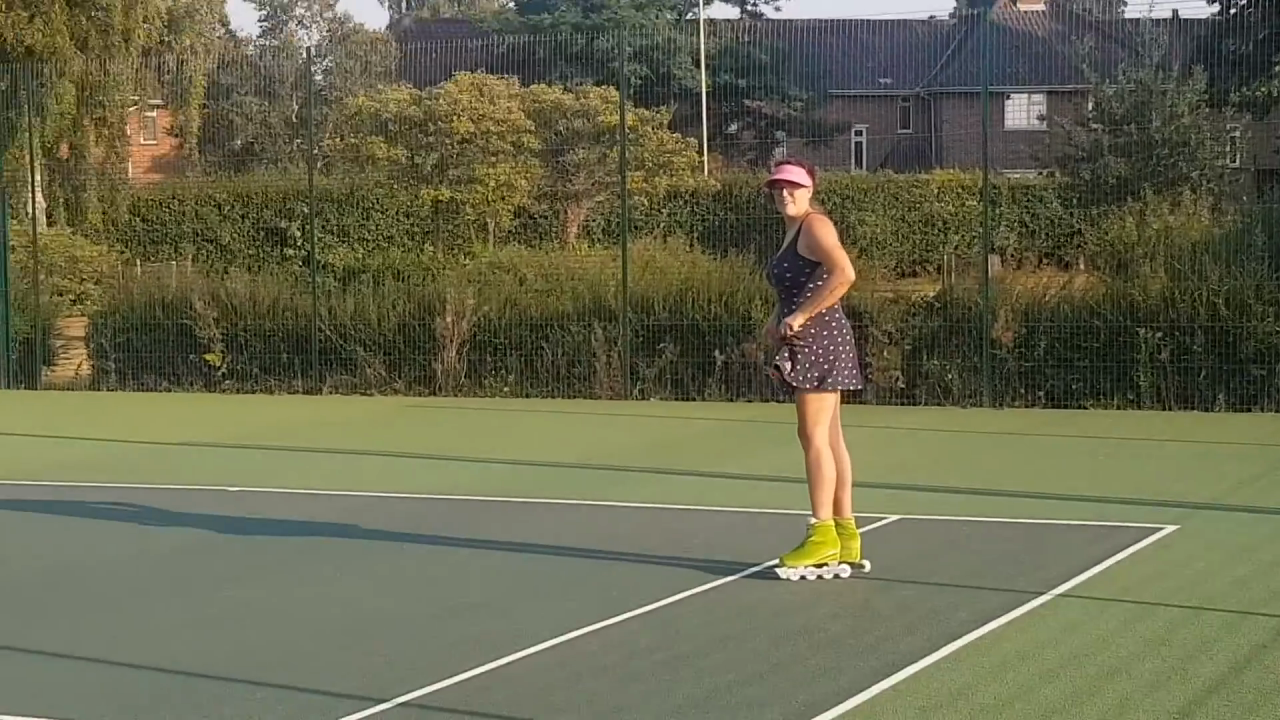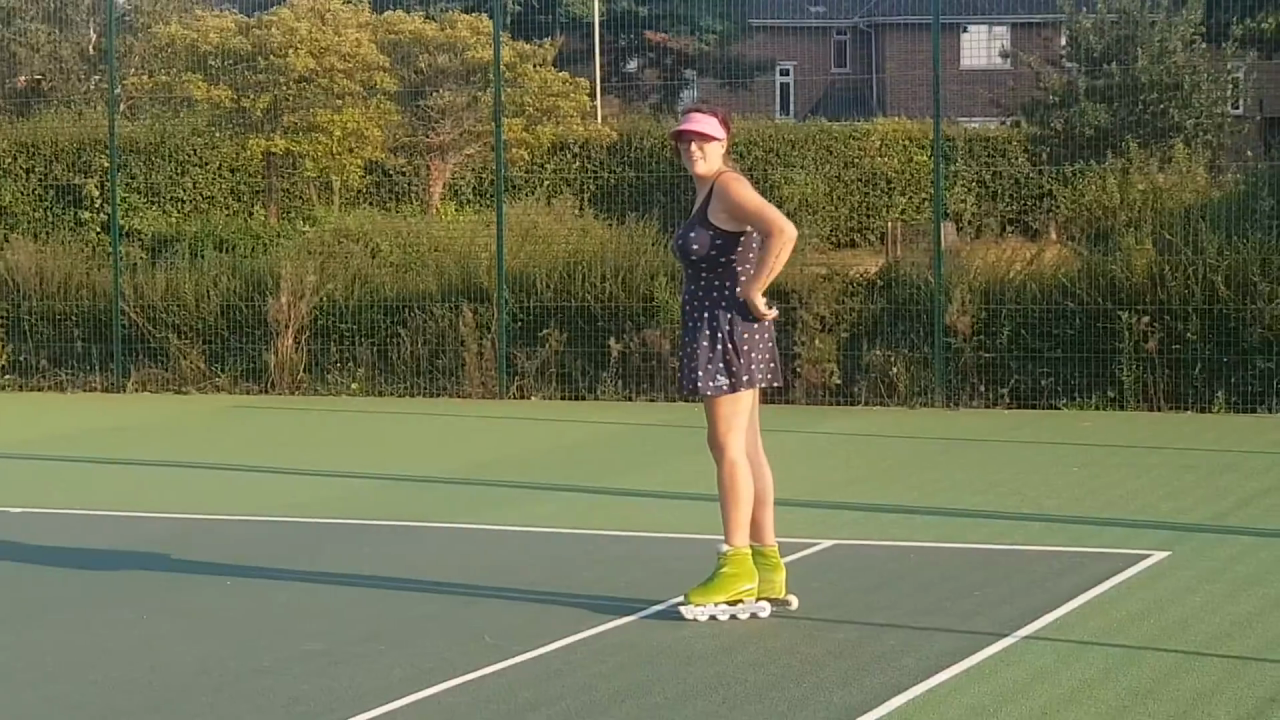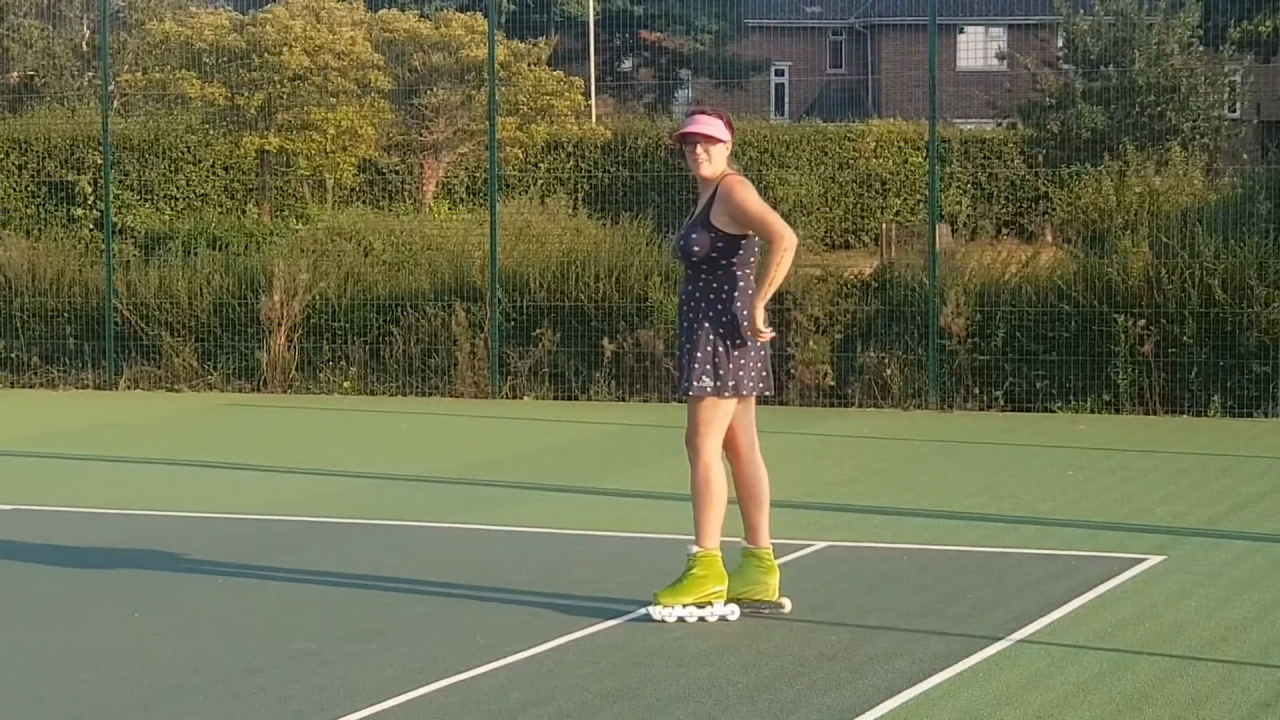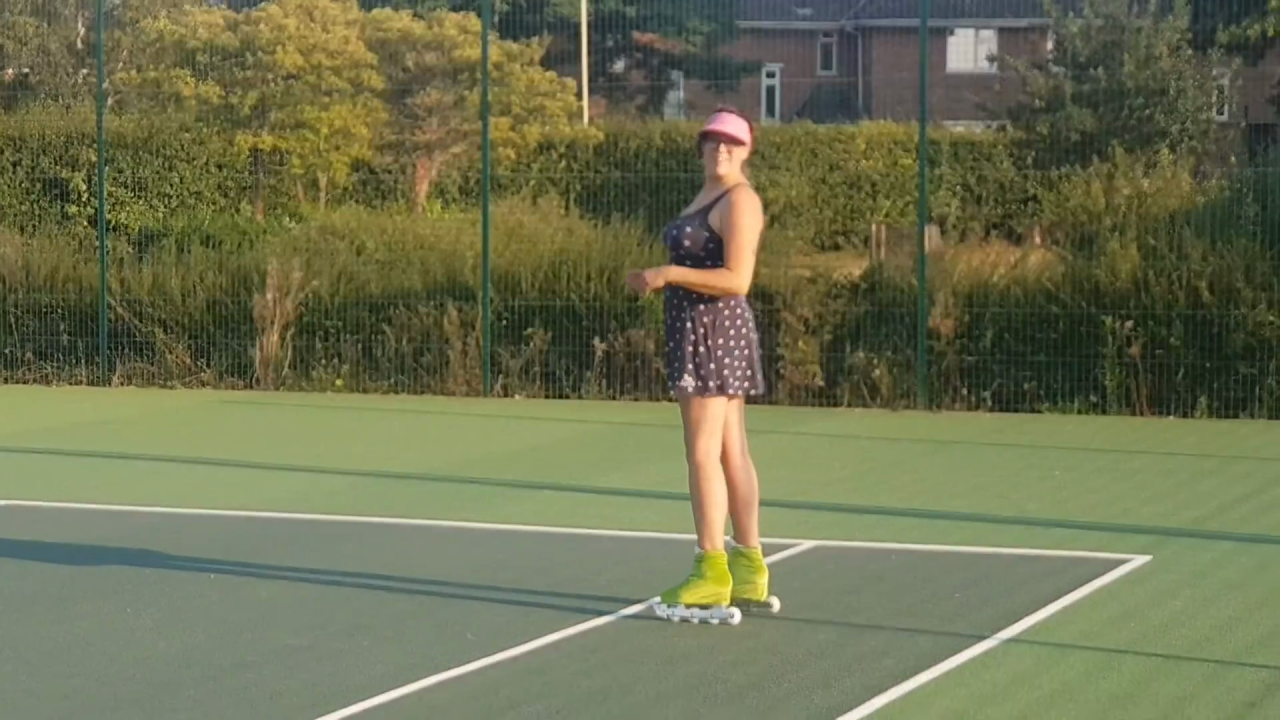
dt=0.5s
person 1, frame 1
left shoulder: (815, 225)
right shoulder: (793, 230)
left elbow: (845, 274)
left wrist: (800, 315)
right wrist: (779, 318)
left hip: (819, 340)
right hip: (809, 343)
left knee: (814, 437)
right knee: (830, 438)
left ankle: (823, 537)
right ankle: (844, 535)
person 1, frame 2
left shoulder: (728, 186)
right shoulder: (706, 192)
left elbow: (784, 232)
left wrist: (754, 294)
left hip: (729, 329)
right hip: (719, 330)
left knee: (727, 446)
right knee: (746, 448)
person 1, frame 3
left shoulder: (733, 190)
right shoulder: (711, 196)
left elbow: (785, 242)
left wrist: (756, 307)
left hip: (724, 333)
right hip: (716, 332)
left knee: (702, 446)
right knee: (740, 450)
person 1, frame 4
left shoulder: (739, 200)
right shoulder: (708, 195)
left elbow: (737, 280)
left wrist: (668, 274)
right wrist: (660, 278)
left hip: (713, 331)
right hip: (703, 332)
left knee: (702, 451)
right knee: (731, 450)
